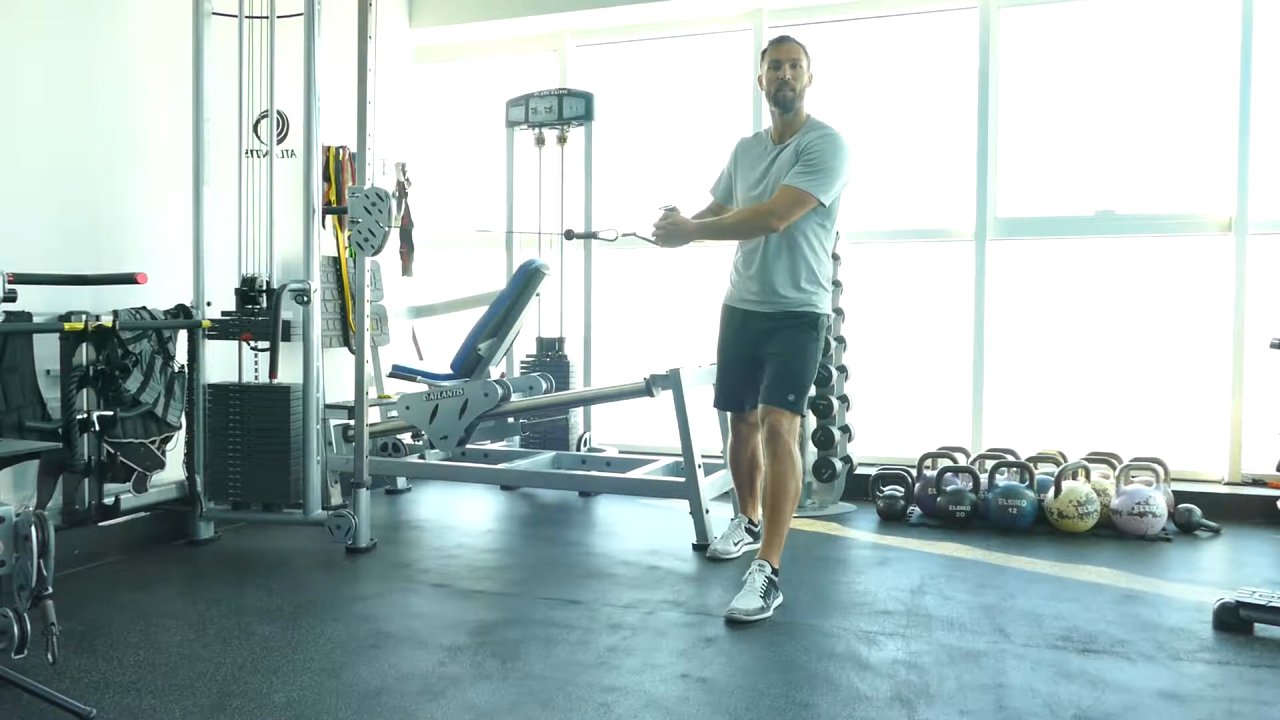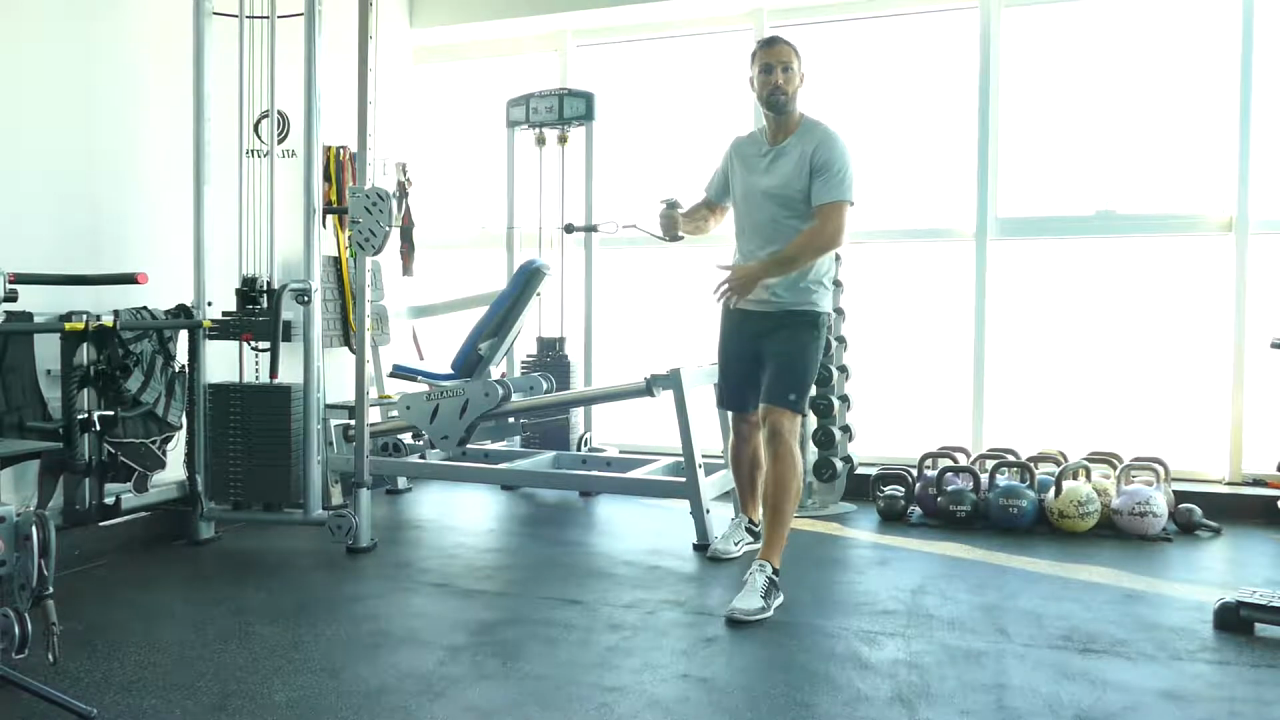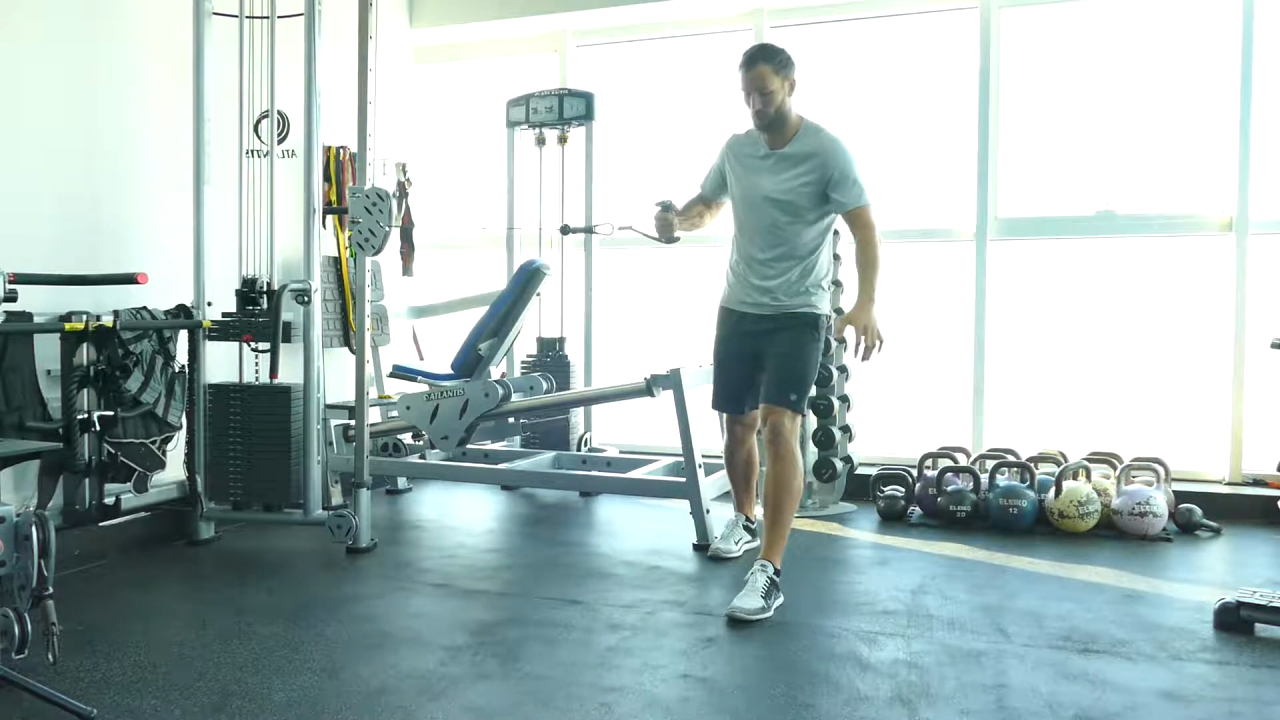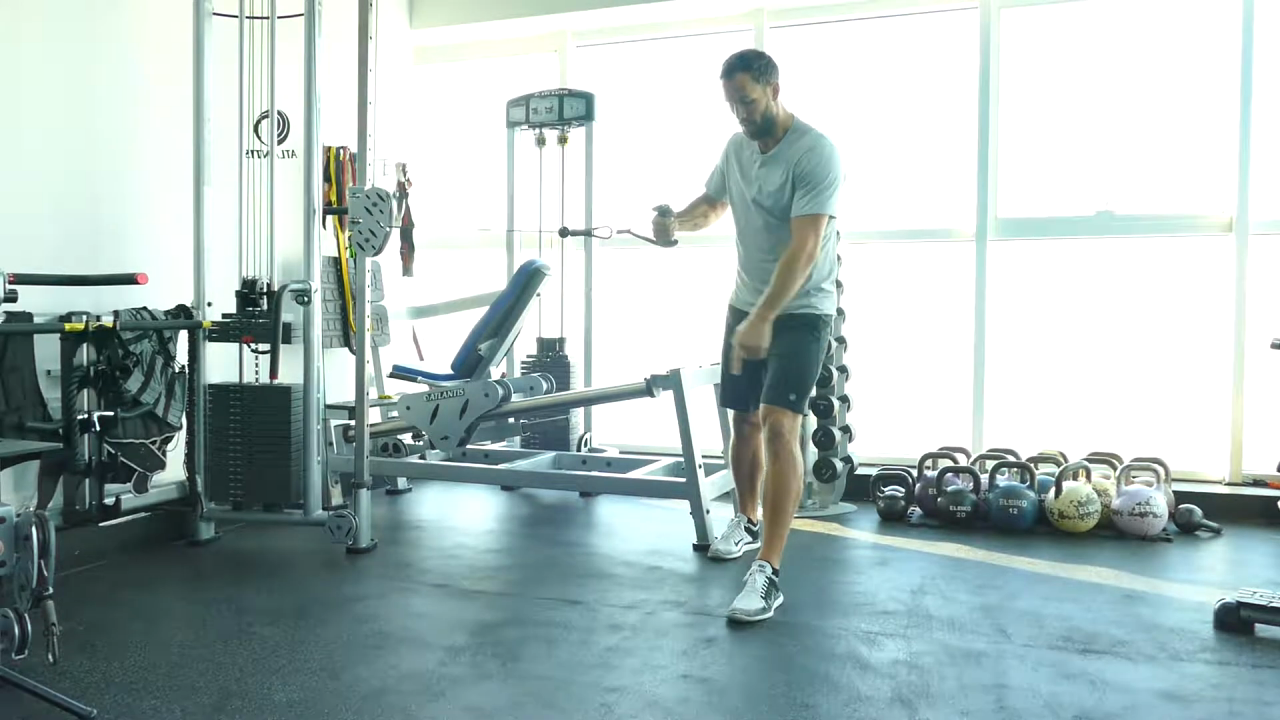
dt=0.7s
person 1, frame 1
left shoulder: (825, 145)
right shoulder: (745, 149)
left elbow: (773, 218)
right elbow: (718, 210)
left wrist: (690, 232)
right wrist: (682, 220)
left hip: (796, 312)
right hip: (742, 306)
left knee: (779, 427)
right knee: (741, 421)
left ankle: (767, 571)
right ankle: (749, 520)
person 1, frame 2
left shoulder: (823, 145)
right shoulder: (739, 149)
left elbow: (830, 233)
right elbow: (712, 210)
left wrist: (761, 273)
right wrist: (680, 219)
left hip: (797, 309)
right hip: (743, 307)
left knee: (779, 425)
right knee: (743, 421)
left ankle: (767, 572)
right ankle: (748, 520)
person 1, frame 3
left shoulder: (825, 151)
right shoulder: (736, 148)
left elbow: (864, 229)
right elbow: (706, 204)
left wrist: (864, 304)
right wrist: (677, 219)
left hip: (796, 314)
right hip: (738, 308)
left knee: (780, 428)
right knee: (738, 422)
left ankle: (769, 572)
right ankle: (744, 518)
person 1, frame 4
left shoulder: (814, 153)
right shoulder: (737, 147)
left elbow: (804, 247)
right elbow: (711, 203)
left wrist: (763, 320)
right wrist: (675, 221)
left hip: (799, 313)
right hip: (747, 307)
left knee: (780, 426)
right knee: (745, 421)
left ankle: (767, 572)
right ankle: (748, 519)
